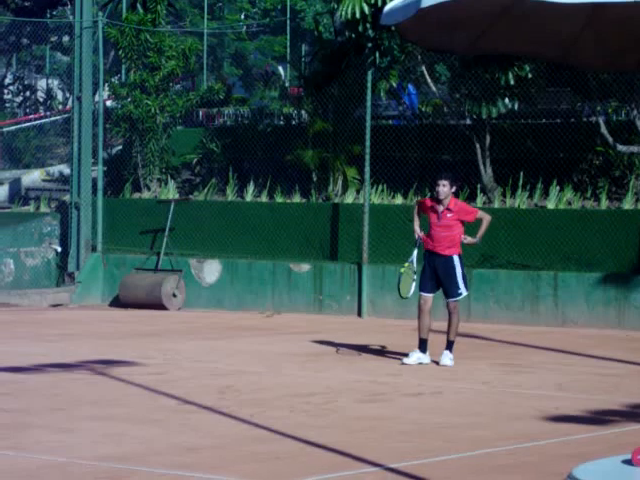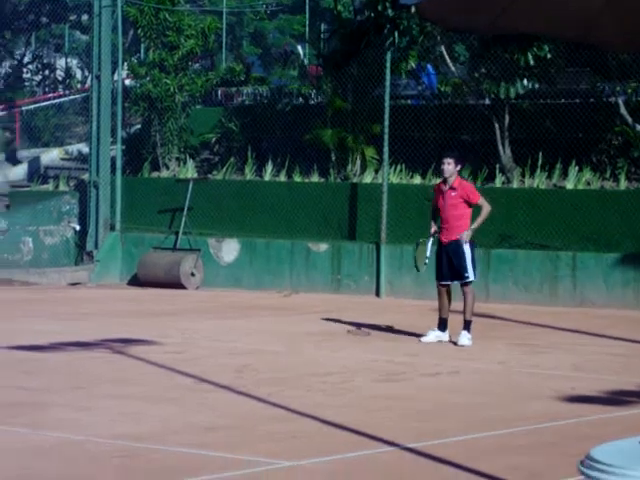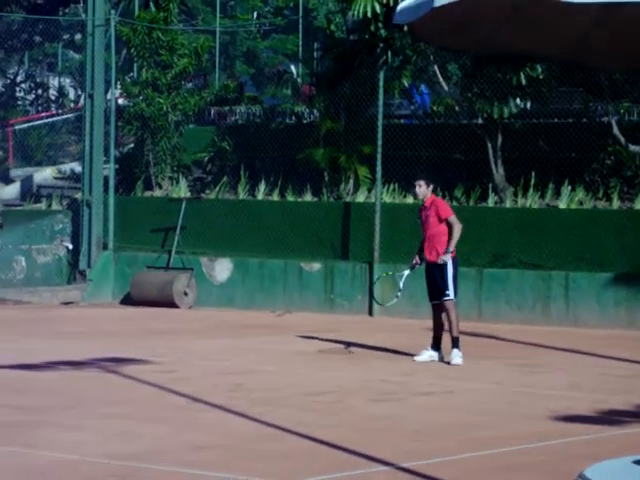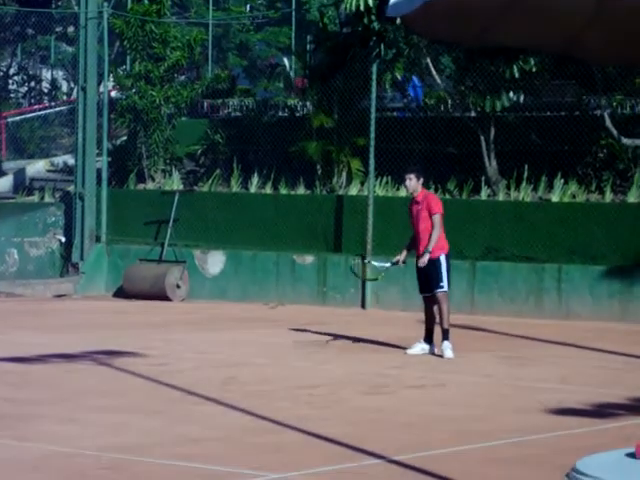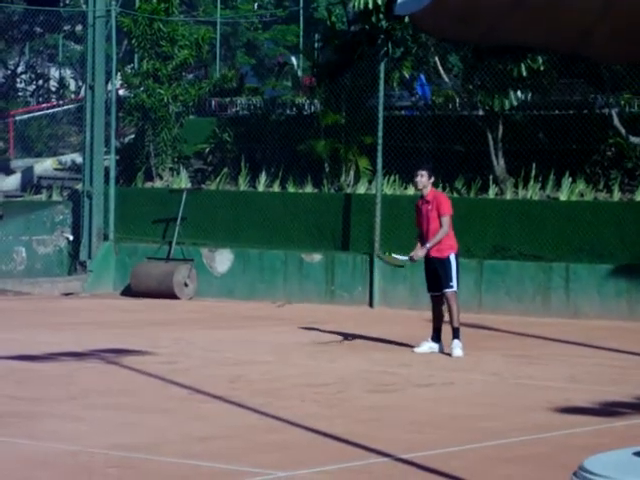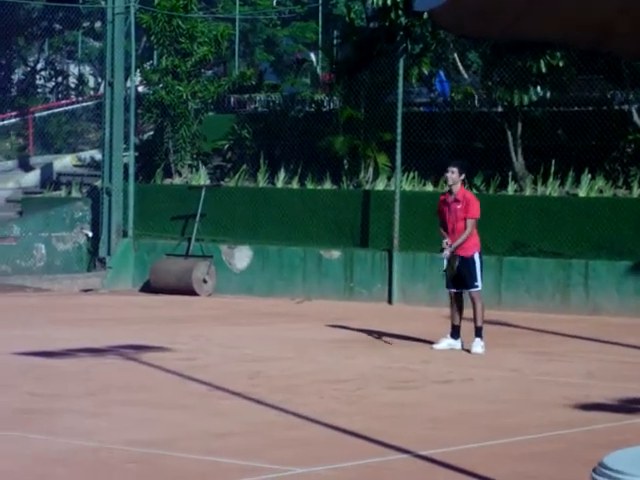
dt=0.4s
person 1, frame 1
left shoulder: (460, 208)
right shoulder: (427, 203)
left elbow: (486, 217)
right elbow: (416, 205)
left wrist: (476, 239)
right wrist: (416, 227)
left hip: (450, 259)
right hip: (431, 258)
left knee: (452, 306)
right knee: (424, 303)
left ankle: (448, 351)
right ankle: (422, 352)
person 1, frame 2
left shoulder: (465, 187)
right shoulder: (438, 188)
left elbow: (486, 207)
left wrist: (471, 229)
right wrist: (433, 223)
left hip: (460, 242)
right hip: (443, 242)
left knee: (466, 286)
right knee: (442, 287)
left ankle: (466, 332)
right ankle: (442, 330)
person 1, frame 3
left shoulder: (439, 204)
right shoulder: (423, 209)
left elbow: (457, 226)
left wrist: (449, 252)
right wrist: (419, 254)
left hip: (444, 261)
right hip: (430, 262)
left knee: (448, 303)
right knee: (436, 306)
left ankle: (456, 349)
right ankle: (435, 349)
person 1, frame 4
left shoulder: (431, 199)
right shoulder: (412, 204)
left elbow: (437, 228)
left wrist: (427, 253)
right wrist: (405, 252)
left hip: (436, 255)
right hip: (421, 257)
left knee: (440, 295)
right knee: (427, 299)
left ankle: (446, 342)
right ankle: (427, 342)
person 1, frame 5
left shoulder: (441, 198)
right shoulder: (419, 203)
left elbow: (445, 229)
left wrist: (425, 247)
right wrist: (417, 247)
left hip: (446, 253)
right hip: (430, 255)
left knee: (450, 294)
right knee: (435, 298)
left ankle: (456, 340)
right ankle: (435, 341)
person 1, frame 6
left shoulder: (470, 199)
right shoulder: (443, 199)
left elbow: (469, 229)
left wrist: (452, 247)
right wrist: (446, 239)
left hip: (469, 252)
right hip: (452, 253)
left knee: (474, 294)
right knee: (454, 295)
left ankle: (478, 339)
right ankle: (454, 338)
